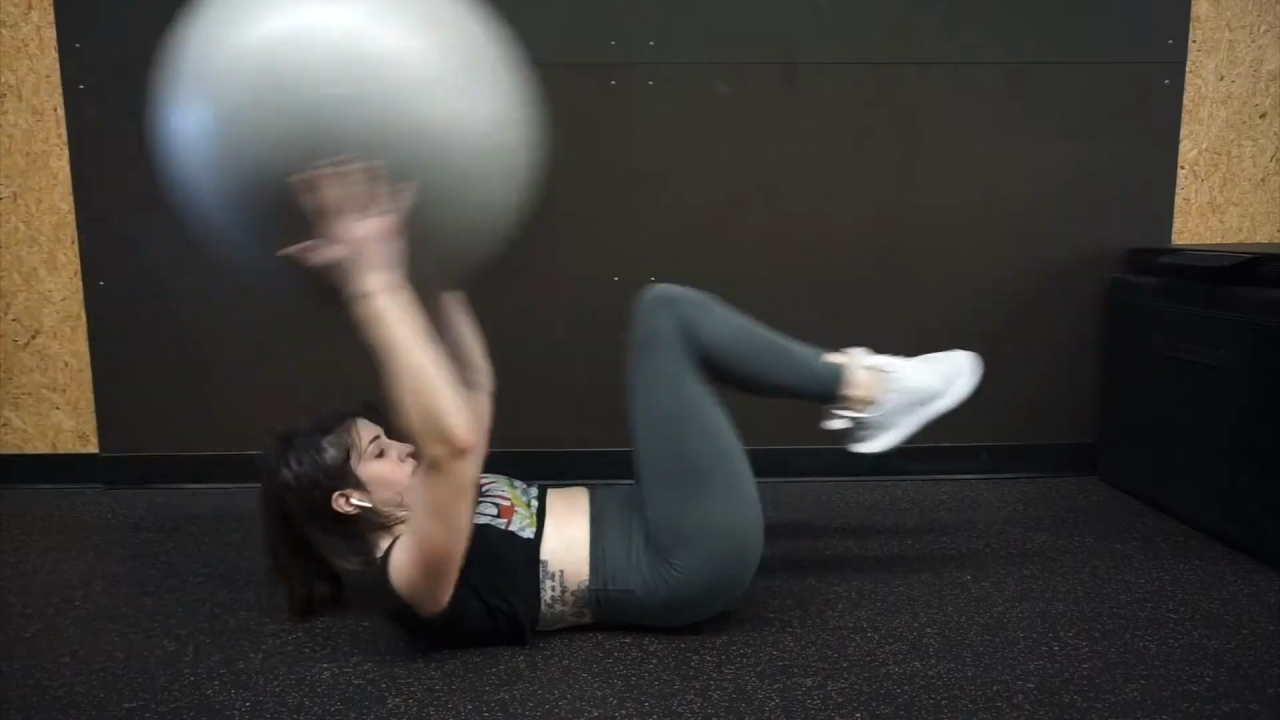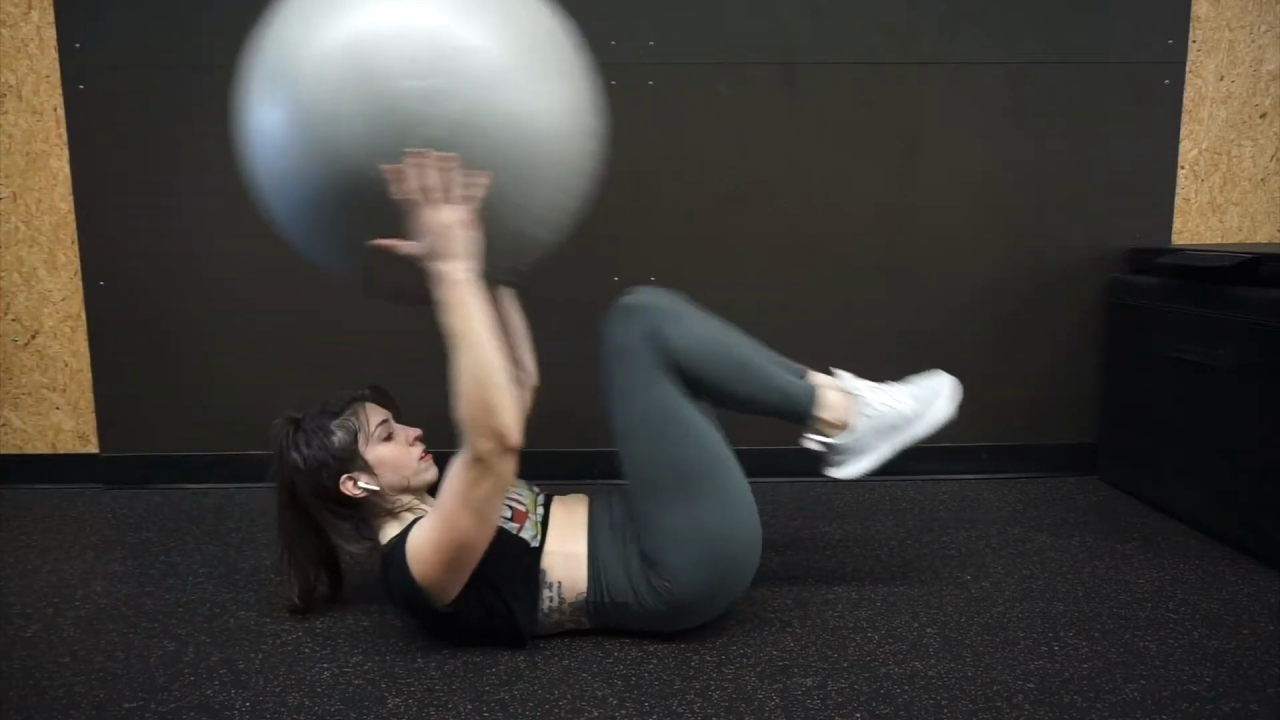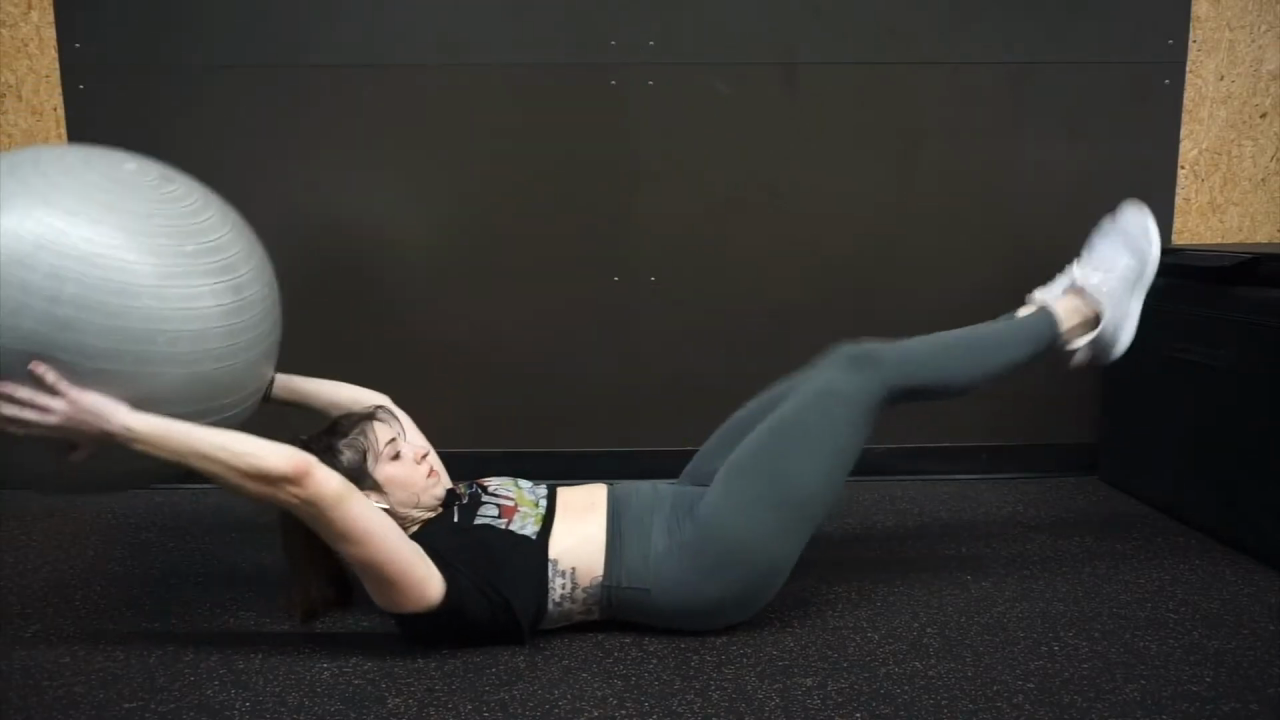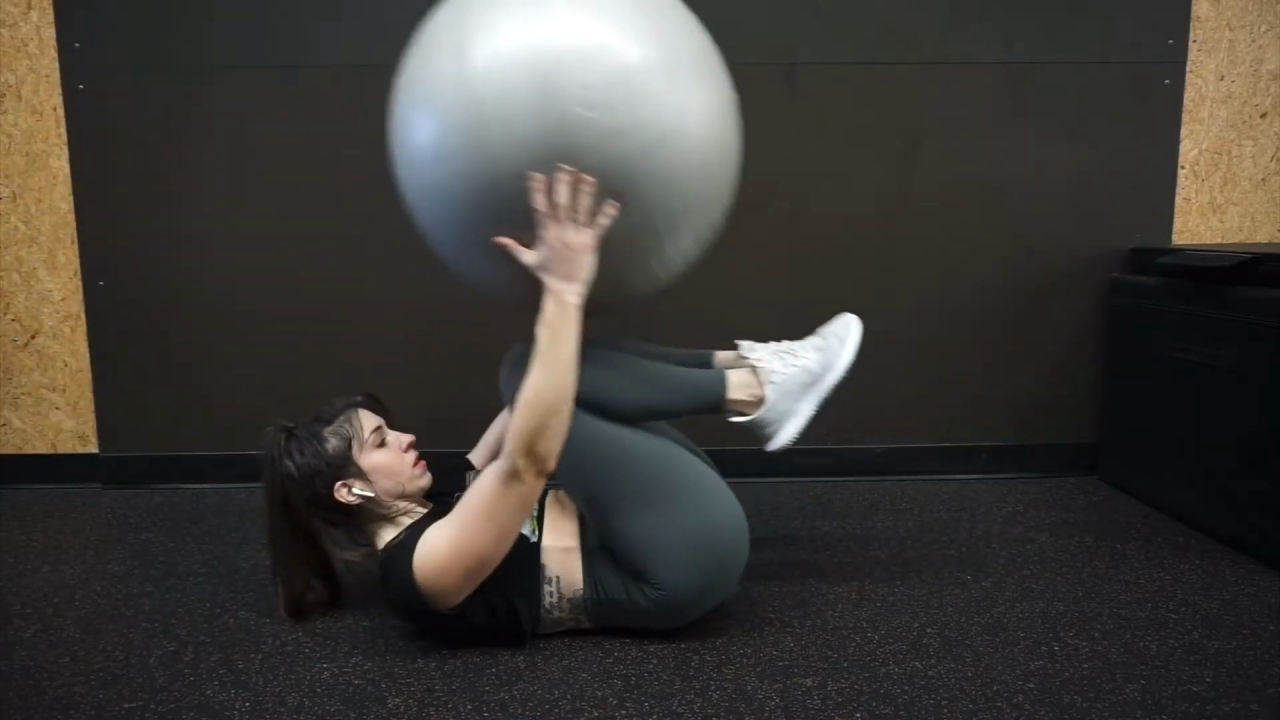
dt=0.7s
person 1, frame 1
left shoulder: (429, 521)
right shoulder: (418, 582)
left elbow: (475, 384)
right elbow: (445, 442)
left wrist: (416, 277)
right wrist: (374, 283)
left hip: (680, 529)
right hip: (693, 566)
left knee: (665, 319)
right knee: (660, 311)
left ankle: (856, 376)
right ankle: (863, 391)
person 1, frame 2
left shoulder: (447, 508)
right shoulder: (427, 565)
left elbow: (518, 379)
right elbow: (495, 437)
left wrist: (478, 269)
right wrist: (453, 268)
left hip: (672, 543)
right hip: (691, 569)
left knee: (647, 328)
right knee: (639, 319)
left ankle: (841, 407)
right ankle: (844, 416)
person 1, frame 3
left shoulder: (442, 516)
right shoulder: (421, 587)
left elbow: (374, 403)
right elbow: (297, 478)
left wrist: (250, 378)
right wrist: (122, 422)
left hip: (684, 512)
right hip: (707, 563)
left knee: (847, 362)
right knee: (858, 371)
left ankle: (1056, 313)
right ankle: (1076, 312)
person 1, frame 4
left shoulder: (437, 504)
right shoulder: (425, 567)
left elbow: (520, 433)
right elbow: (534, 455)
left wrist: (560, 286)
right wrist: (564, 288)
left hip: (682, 534)
right hip: (689, 558)
left knee: (543, 368)
right knee: (535, 370)
left ankle: (746, 372)
right ankle: (751, 388)
